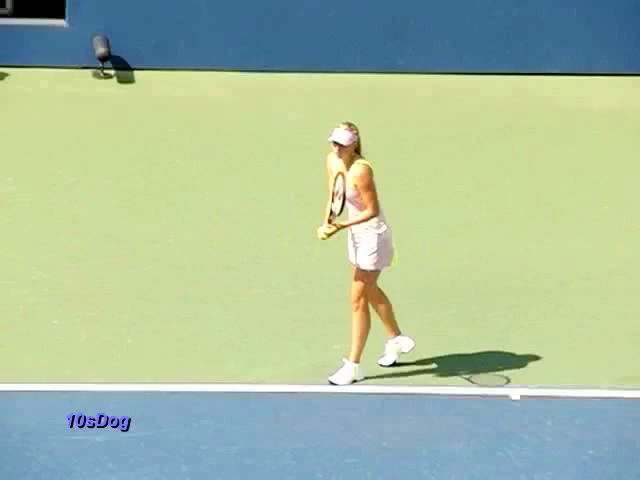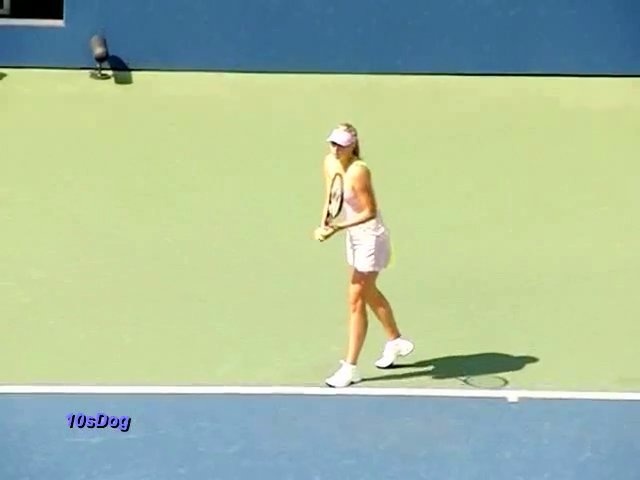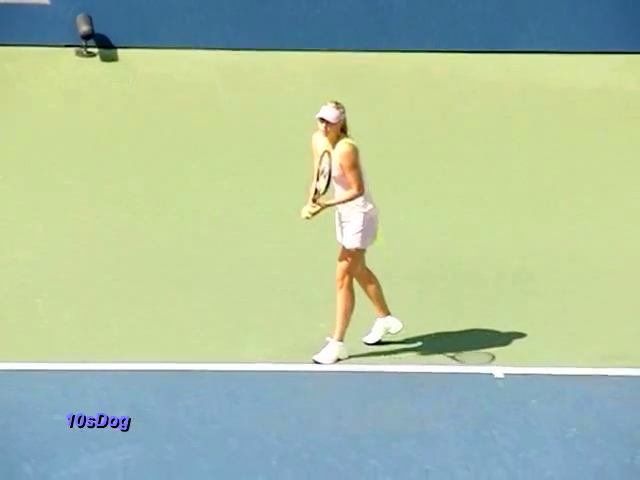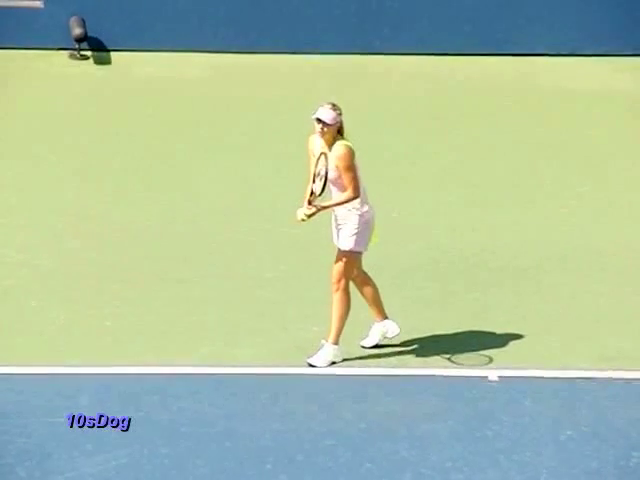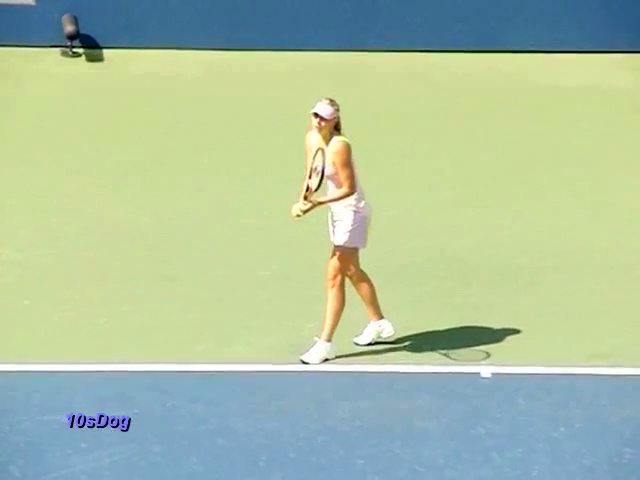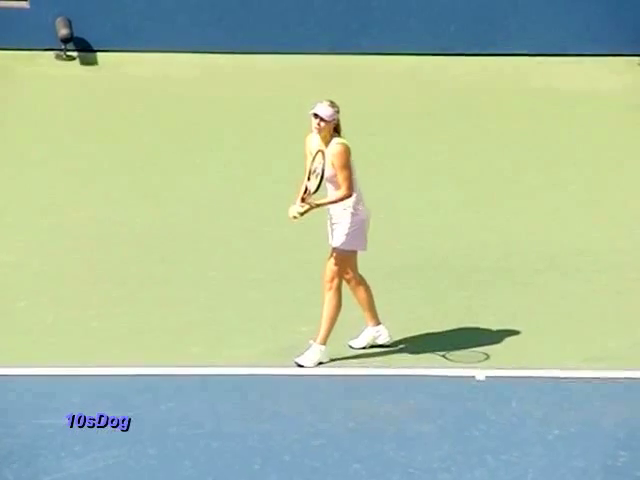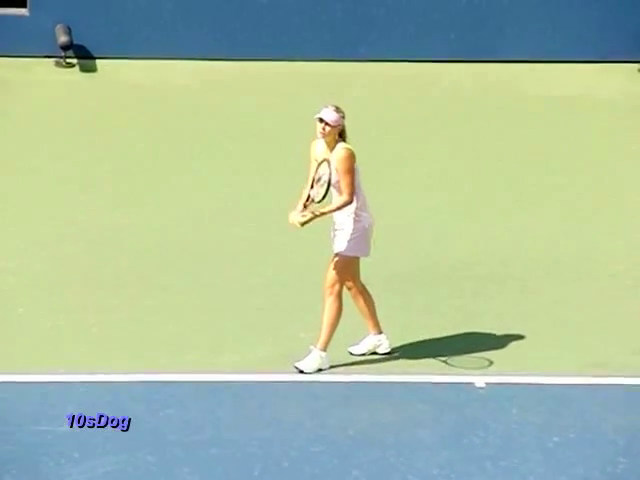
dt=0.7s
person 1, frame 1
left shoulder: (360, 170)
right shoulder: (332, 160)
left elbow: (373, 210)
left wrist: (340, 225)
right wrist: (326, 222)
left hip: (373, 236)
right hip: (356, 234)
left knee: (357, 300)
right knee: (371, 291)
left ankle: (353, 366)
right ankle: (397, 339)
person 1, frame 2
left shoulder: (358, 171)
right shoulder: (329, 162)
left elbow: (370, 212)
left wrist: (338, 227)
right wrist: (323, 224)
left hip: (371, 238)
right hip: (354, 236)
left knee: (355, 302)
right knee: (370, 293)
left ankle: (350, 367)
right ankle: (396, 341)
person 1, frame 3
left shoulder: (346, 149)
right shoulder: (317, 140)
left elbow: (357, 190)
right elbow: (318, 177)
left wrist: (325, 205)
right wrist: (310, 202)
left hip: (360, 215)
right hip: (343, 214)
left knee: (342, 278)
right knee: (359, 270)
left ankle: (337, 344)
right ankle: (385, 319)
person 1, frame 4
left shoulder: (342, 151)
right shoulder: (313, 142)
left elbow: (353, 192)
right elbow: (314, 179)
left wrist: (321, 208)
right wrist: (306, 204)
left hip: (355, 216)
right hip: (339, 215)
left knee: (338, 280)
right knee: (355, 273)
left ankle: (332, 347)
right ankle: (383, 323)
person 1, frame 5
left shoulder: (339, 146)
right shoulder: (311, 138)
left elbow: (349, 188)
left wrist: (317, 203)
right wrist: (302, 199)
left hip: (352, 212)
right hip: (337, 212)
left knee: (334, 276)
right knee: (352, 271)
left ankle: (325, 344)
right ankle: (379, 323)
person 1, frame 6
left shoulder: (339, 148)
right shoulder: (311, 140)
left elbow: (347, 191)
left wrist: (314, 205)
right wrist: (299, 201)
left hip: (350, 216)
right hip: (336, 215)
left knee: (331, 280)
right knee: (350, 275)
left ankle: (320, 347)
right ankle: (376, 329)
person 1, frame 7
left shoulder: (343, 153)
right shoulder: (316, 147)
left elbow: (347, 197)
right elbow: (312, 184)
left wrist: (316, 214)
right wrist: (299, 208)
left hip: (355, 222)
right hip: (341, 222)
left knee: (332, 285)
right knee: (352, 282)
left ankle: (320, 353)
right ankle: (377, 337)
